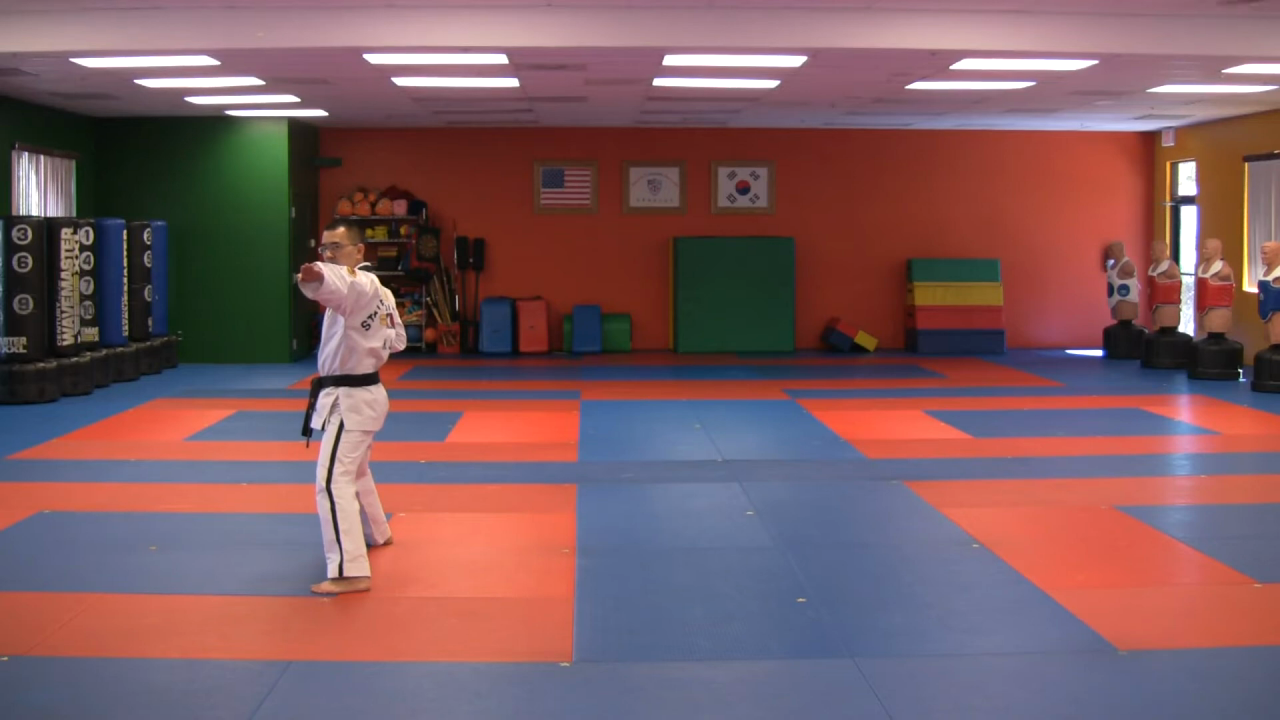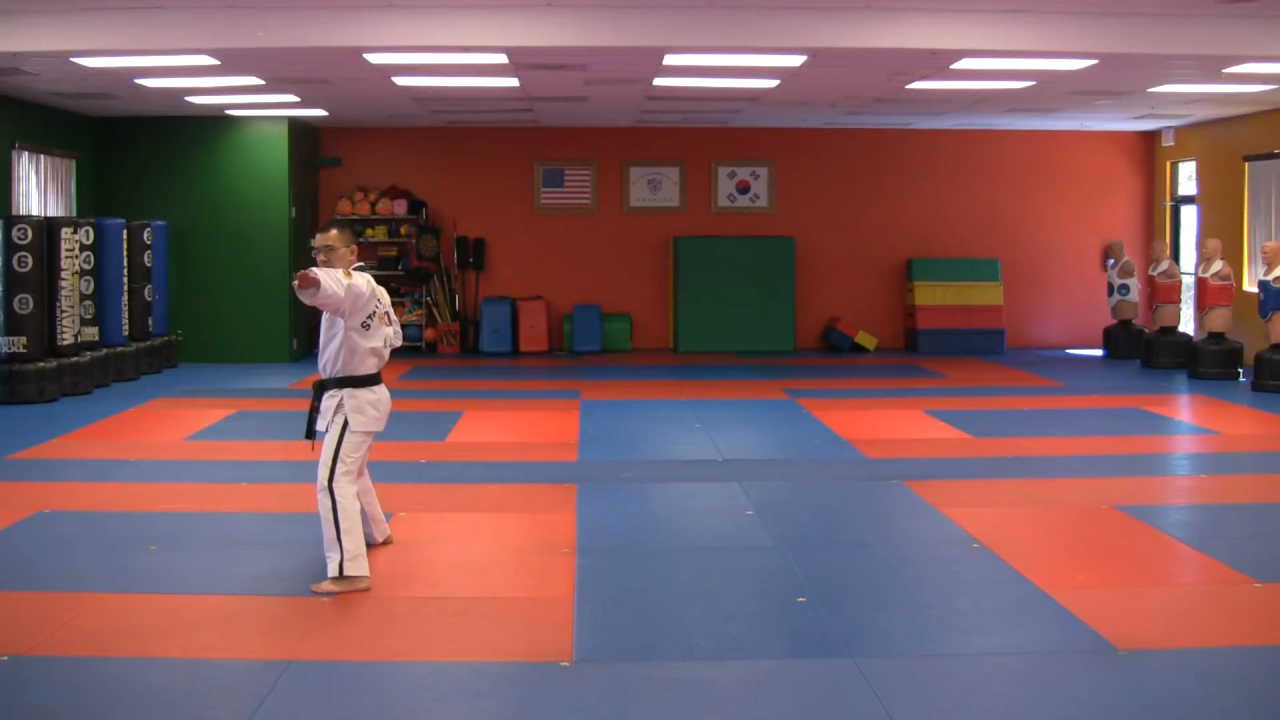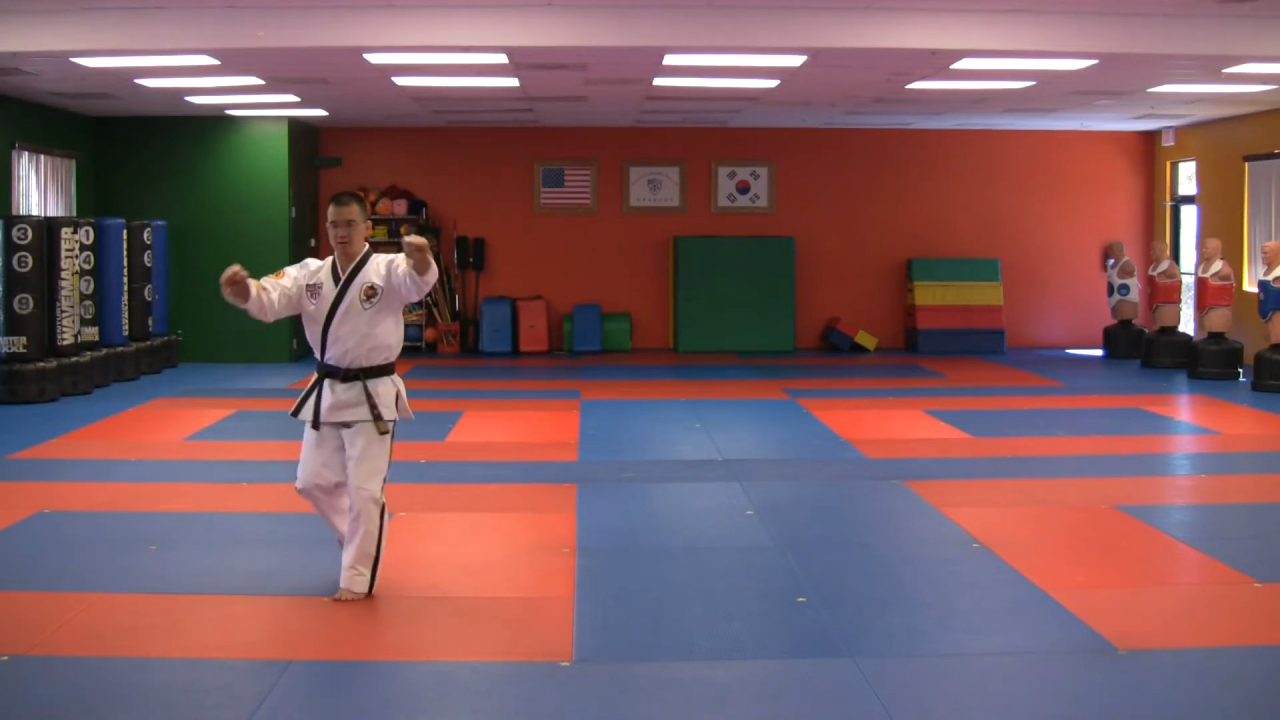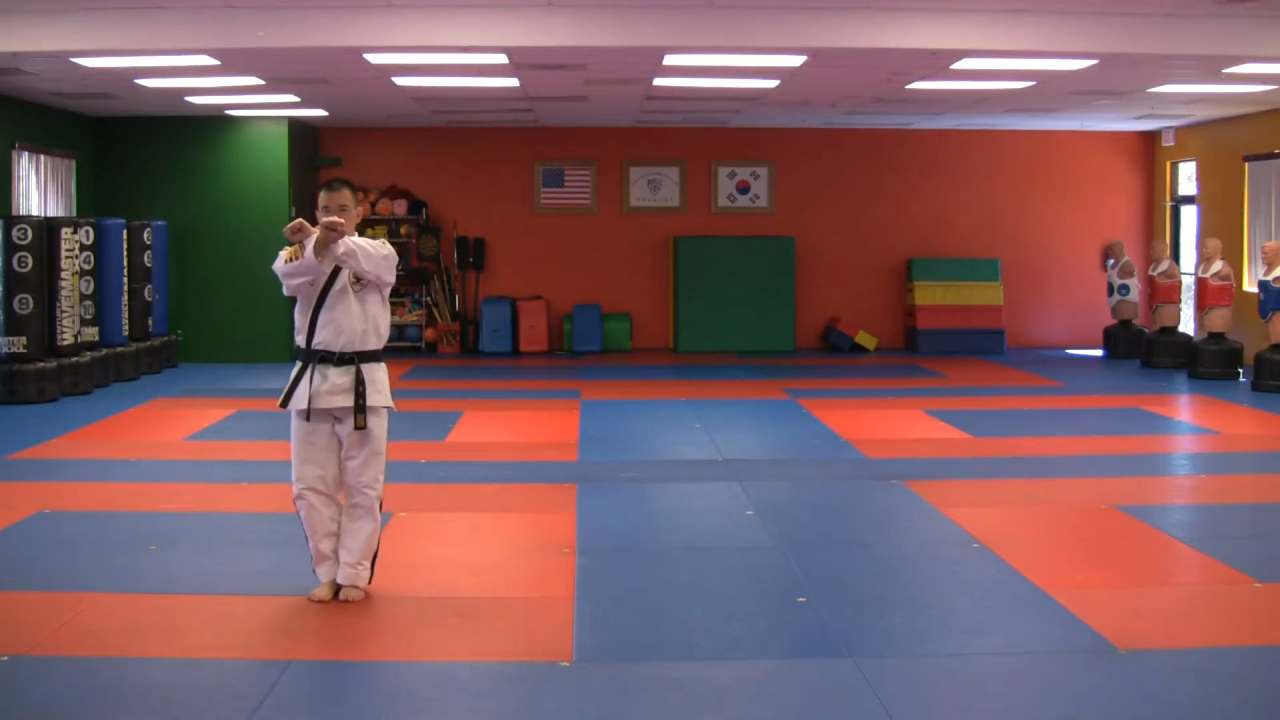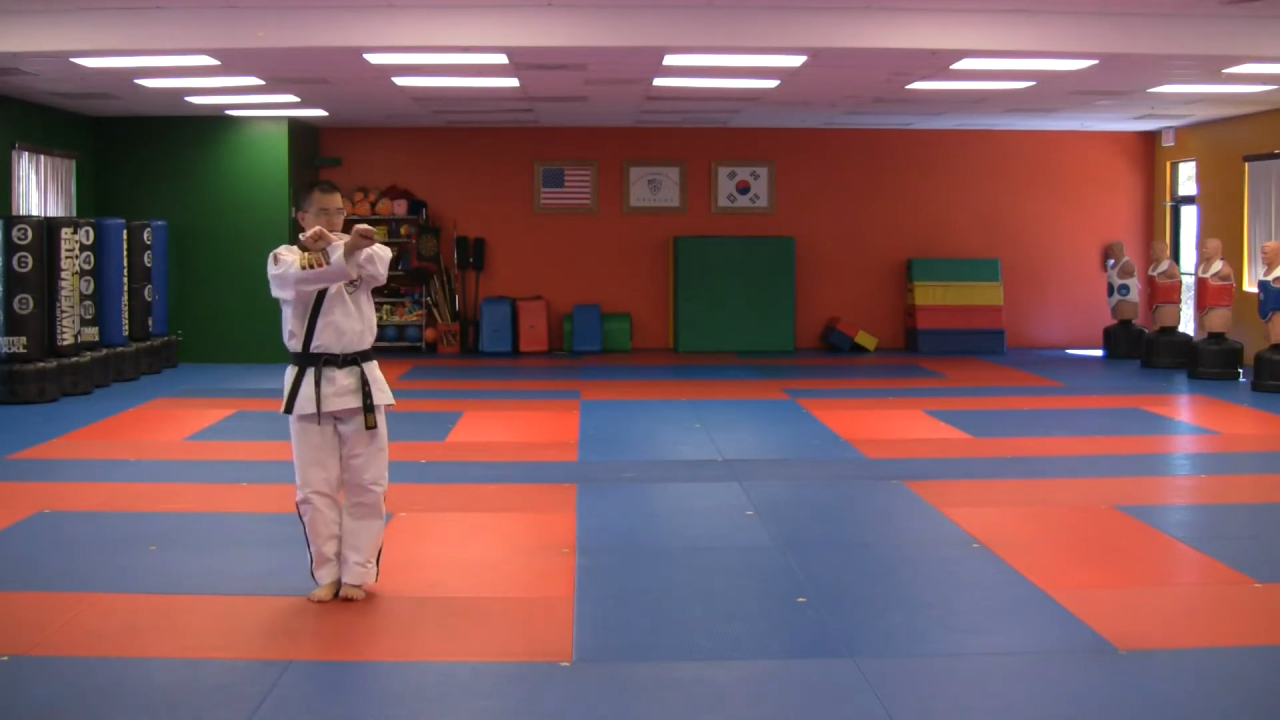
dt=1s
person 1, frame 1
left shoulder: (360, 283)
right shoulder: (378, 290)
left elbow: (338, 284)
right elbow: (396, 339)
left wrist: (317, 277)
right wrist: (366, 341)
left hip: (349, 398)
right hip: (363, 392)
left knee: (333, 480)
right knee: (354, 470)
left ankle: (350, 572)
right ankle: (376, 533)
person 1, frame 2
left shoulder: (357, 284)
right shoulder: (371, 289)
left elbow: (335, 287)
right elbow: (393, 334)
left wrist: (314, 283)
right wrist: (358, 340)
left hip: (352, 399)
right hip: (358, 394)
left knee: (333, 479)
right knee: (351, 470)
left ankle: (350, 572)
right ankle: (376, 532)
person 1, frame 3
left shoulder: (387, 268)
right shoulder: (309, 274)
left elbow: (417, 280)
right elbow: (269, 299)
left wrist: (421, 260)
right wrist: (243, 288)
left hip: (374, 394)
right hip: (327, 392)
left knee: (365, 490)
right knee: (313, 481)
left ankle: (357, 580)
right ankle: (352, 534)
person 1, frame 4
left shoulder: (379, 254)
right shoulder: (302, 254)
left elbow: (367, 261)
right elbow: (289, 271)
left wrist: (330, 240)
right wrist: (318, 243)
left hip: (363, 381)
right hip: (313, 381)
left knee: (363, 486)
right knee: (312, 485)
left ankle: (354, 575)
right ankle: (328, 573)
person 1, frame 5
left shoulder: (361, 252)
right shoulder: (284, 257)
left elbow: (377, 263)
right elbow: (301, 276)
left wrist: (349, 246)
right wrist: (345, 249)
left hip: (359, 381)
right hip: (311, 384)
left knee: (367, 484)
right knee: (315, 487)
left ankle: (357, 574)
right ankle: (328, 575)
